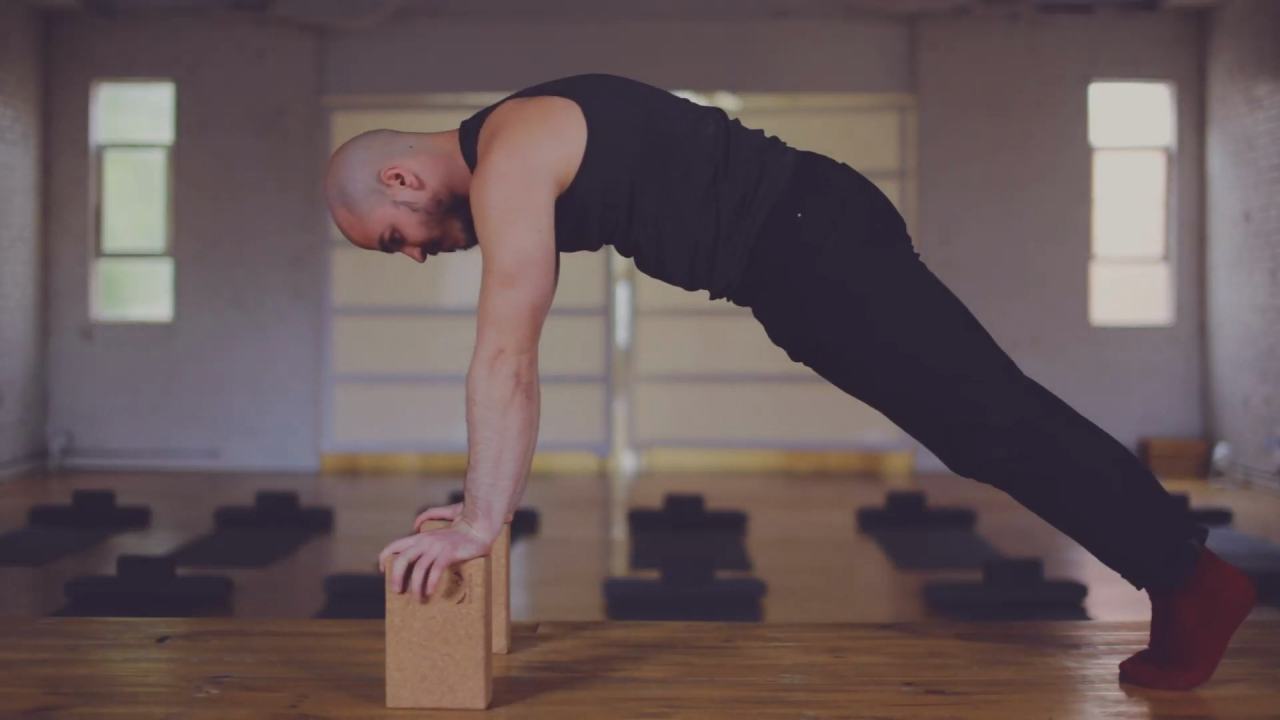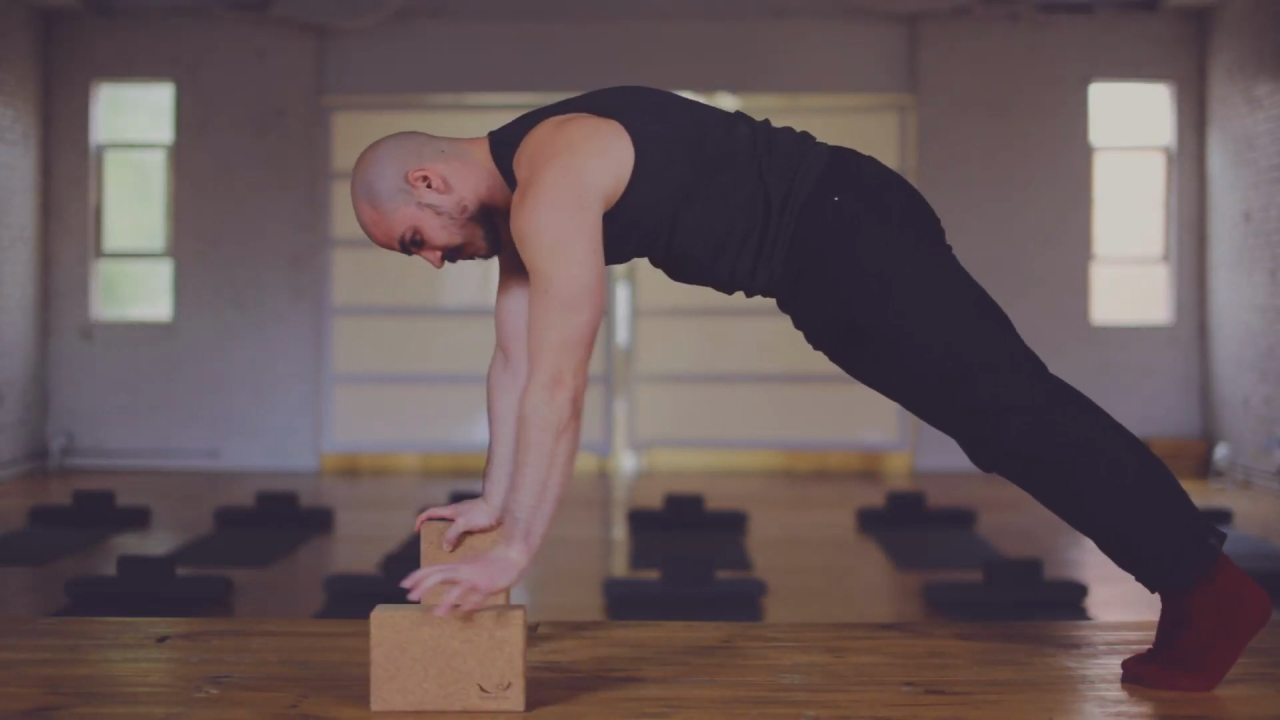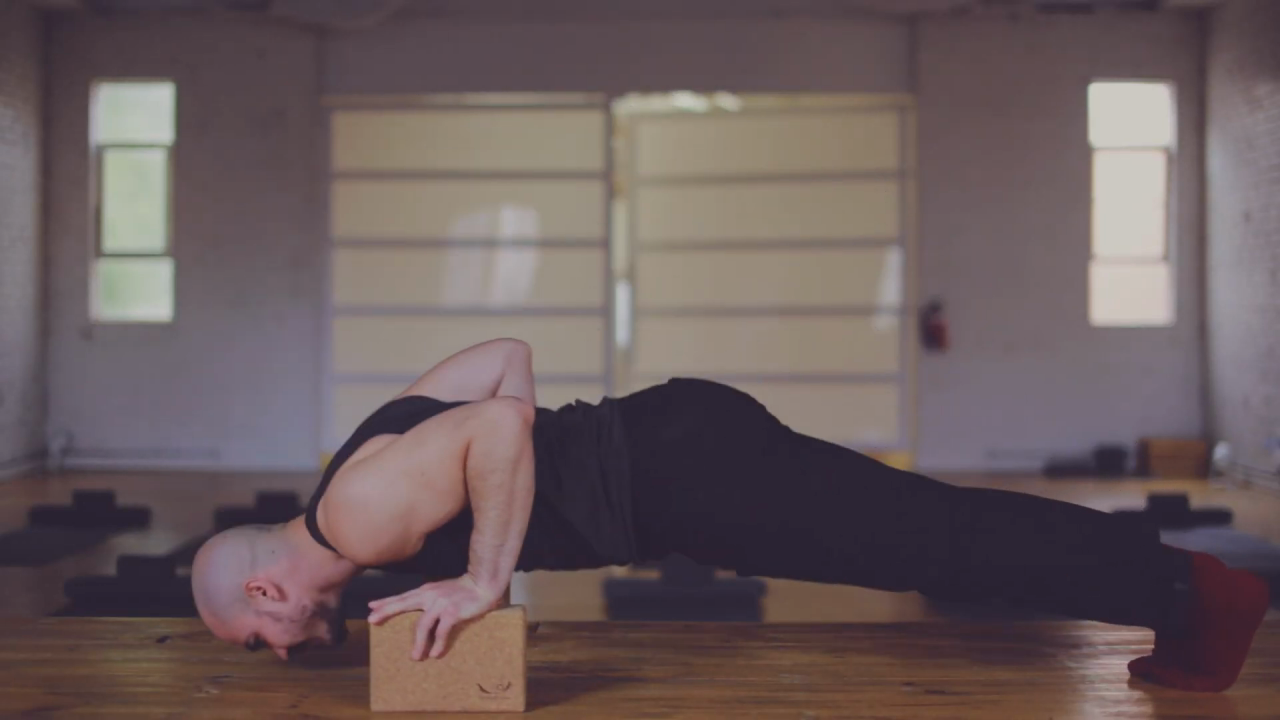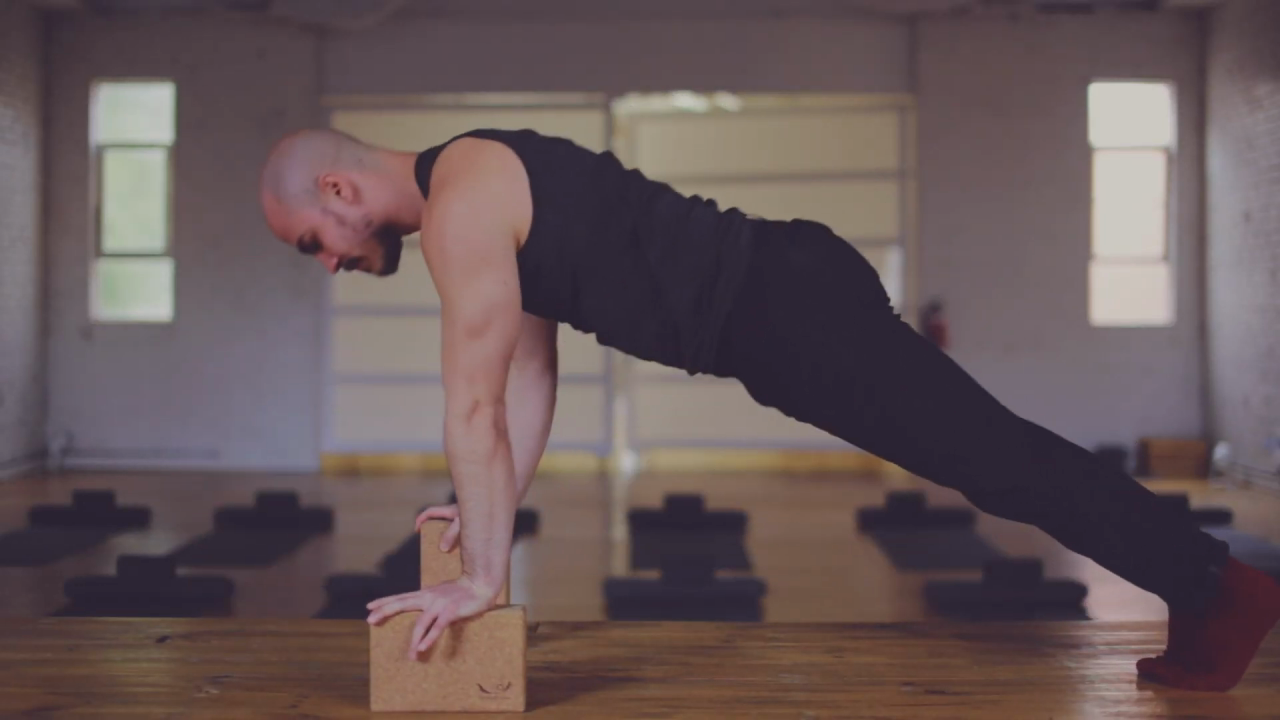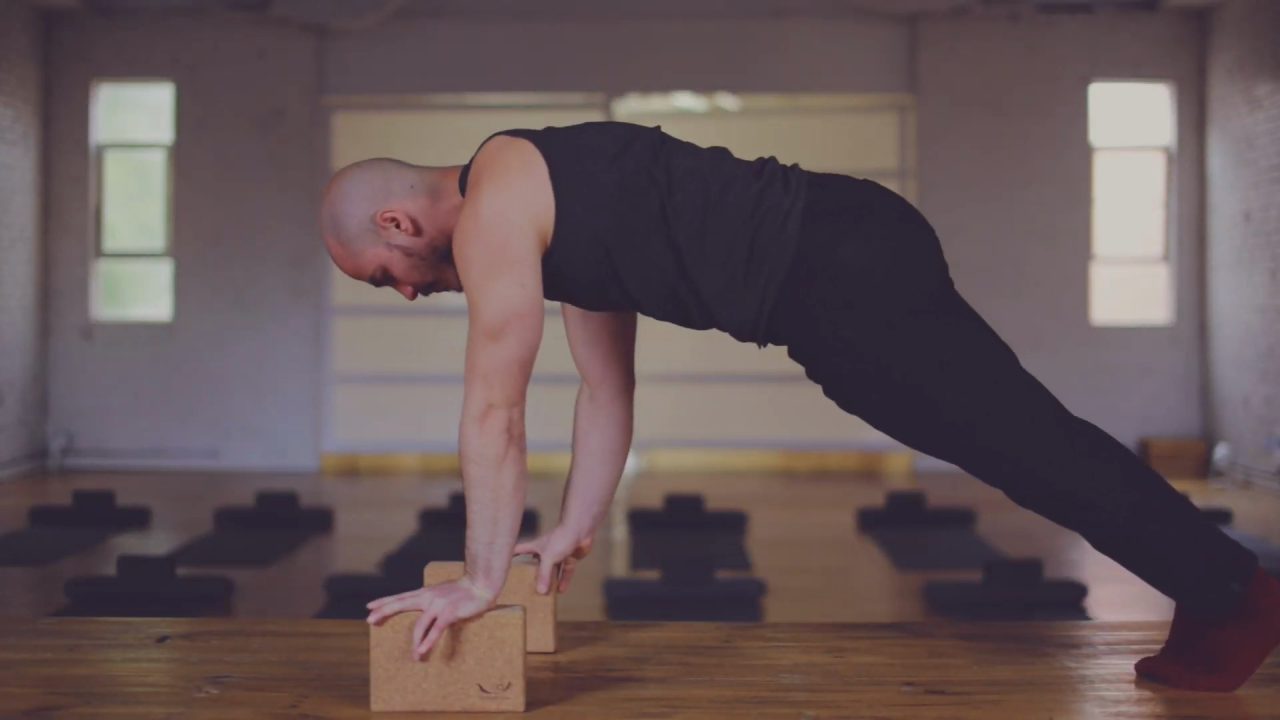
dt=1s
person 1, frame 1
left shoulder: (508, 162)
right shoulder: (504, 180)
left elbow: (503, 357)
right elbow: (513, 353)
left wrist: (478, 524)
right wrist: (488, 502)
left hip: (814, 239)
right hip: (797, 252)
left knee: (992, 418)
right knee: (981, 421)
left ankle: (1194, 579)
right ankle: (1178, 582)
person 1, frame 2
left shoulder: (551, 184)
right shoulder: (519, 190)
left elbow: (557, 380)
right elbow: (518, 356)
left wrist: (516, 547)
right wrist: (497, 499)
left hip: (844, 229)
right hip: (822, 252)
left knee: (1018, 413)
right knee: (1004, 420)
right ankle: (1192, 593)
person 1, frame 3
left shoulder: (357, 517)
right shoulder: (372, 462)
left elbow: (500, 427)
right elbow: (507, 351)
left wrist: (480, 580)
left hip: (686, 478)
right hip: (680, 440)
left knee: (943, 545)
right knee: (939, 532)
left ankle: (1194, 594)
right ankle: (1179, 592)
person 1, frame 4
left shoulder: (459, 206)
right shoulder: (477, 188)
left elbow: (471, 404)
right elbow: (527, 367)
left wrist: (481, 576)
right wrist: (496, 509)
left hip: (785, 308)
right hip: (781, 293)
left knee: (994, 460)
right knee: (989, 455)
person 1, frame 5
left shoulder: (492, 209)
right shoulder: (547, 205)
left elbow: (492, 408)
right elbow: (607, 384)
left wrist: (481, 577)
right wrist: (574, 531)
left hip: (844, 275)
right hip: (847, 250)
left knee: (1032, 451)
right knee: (1029, 443)
